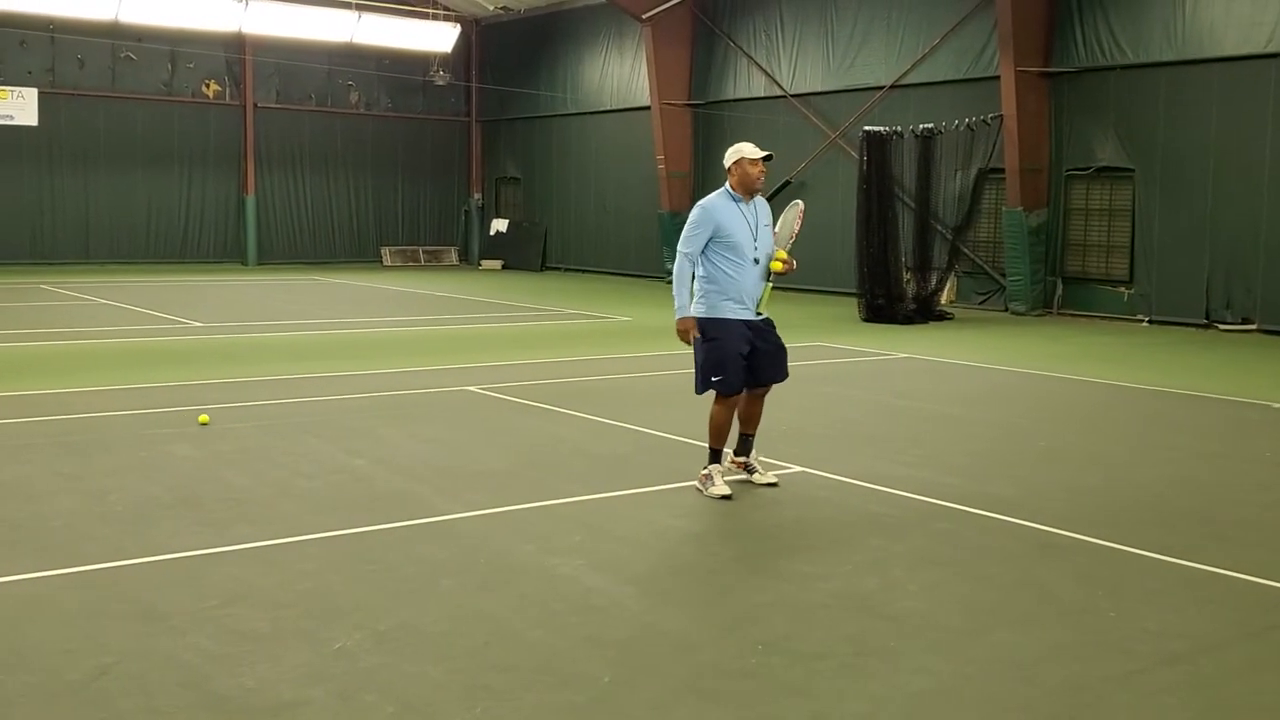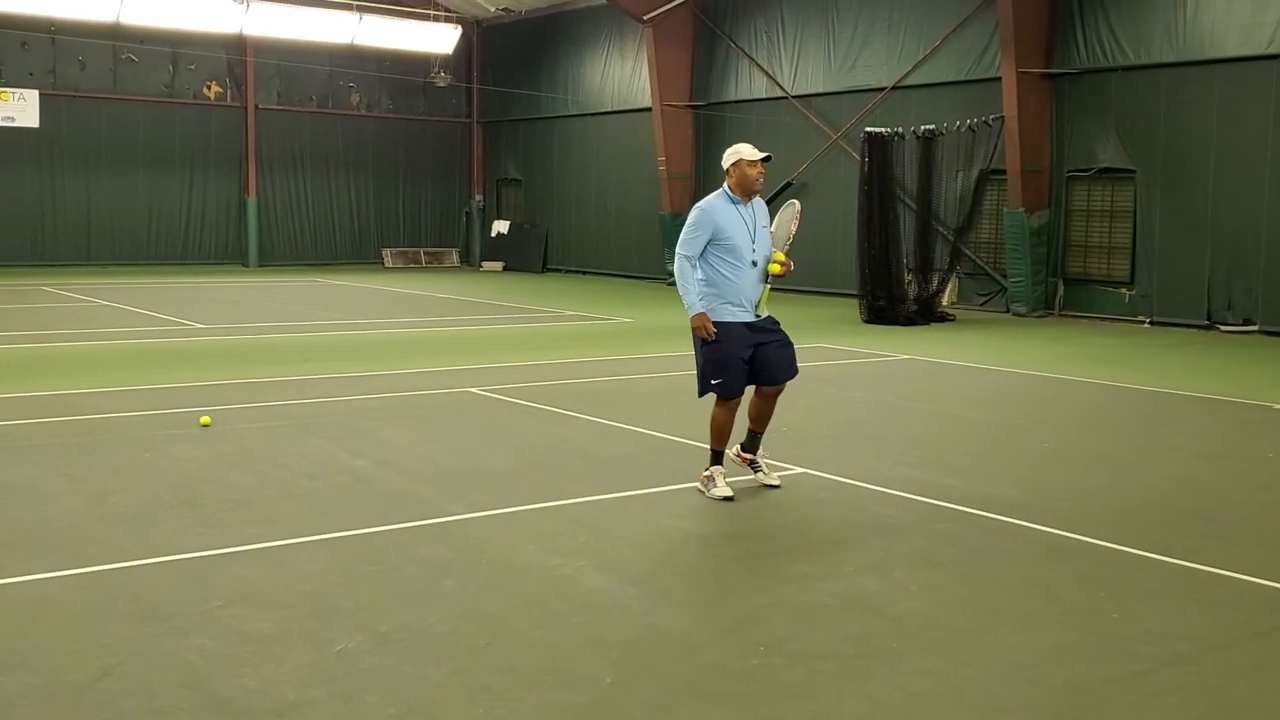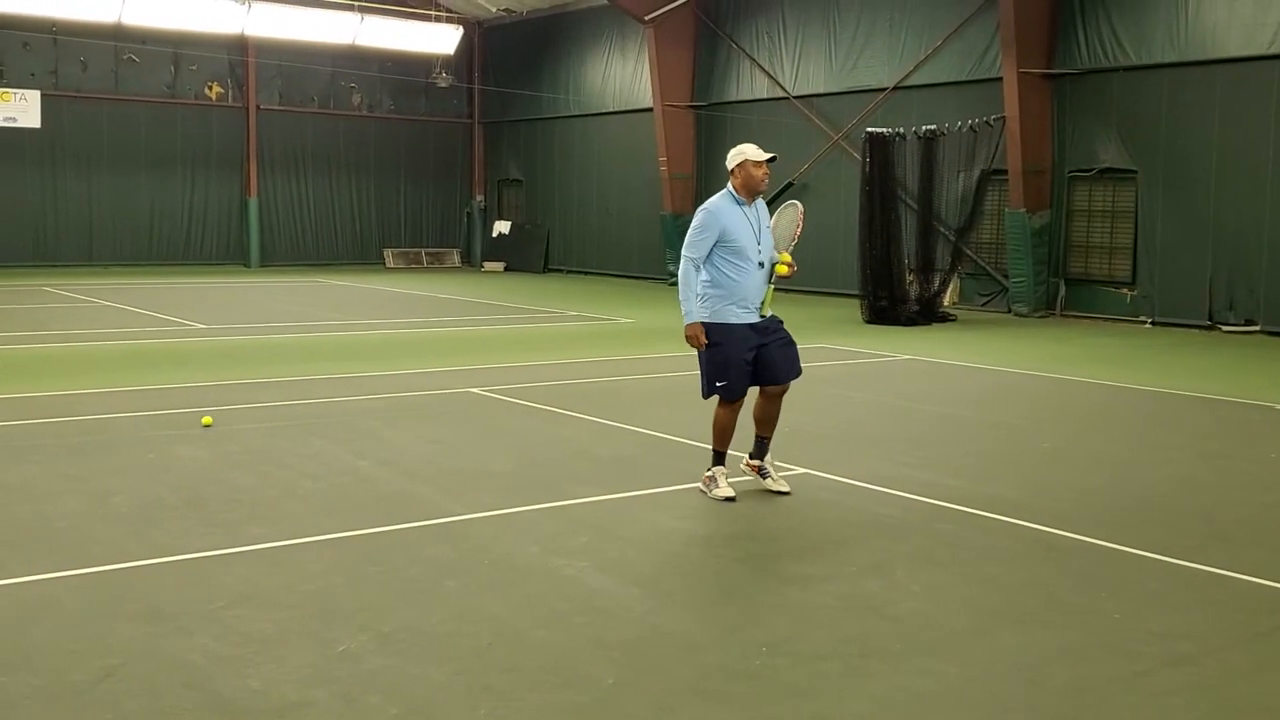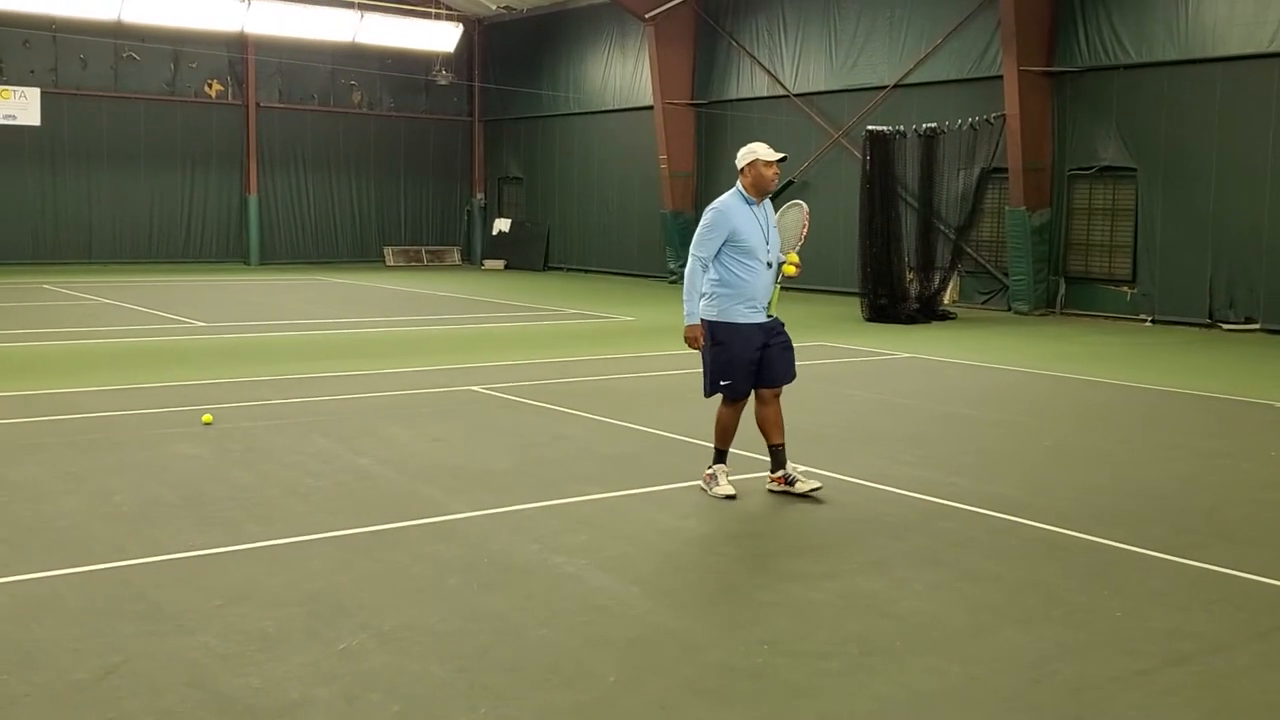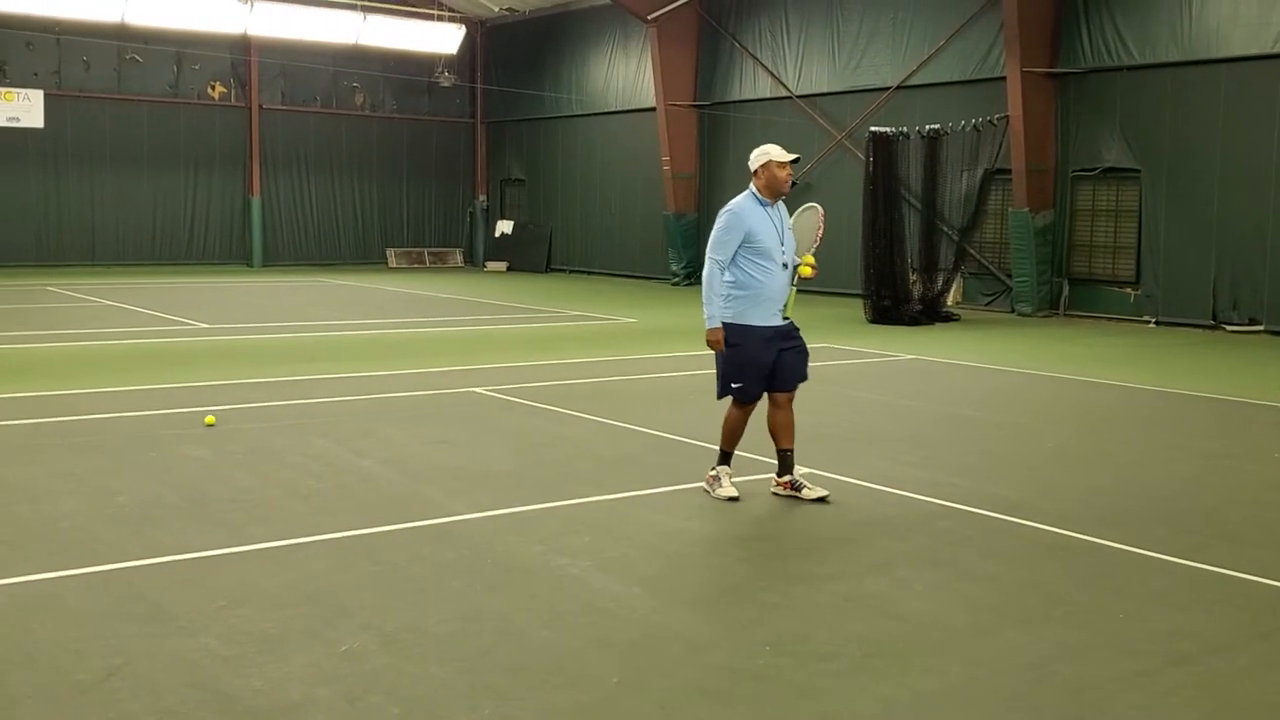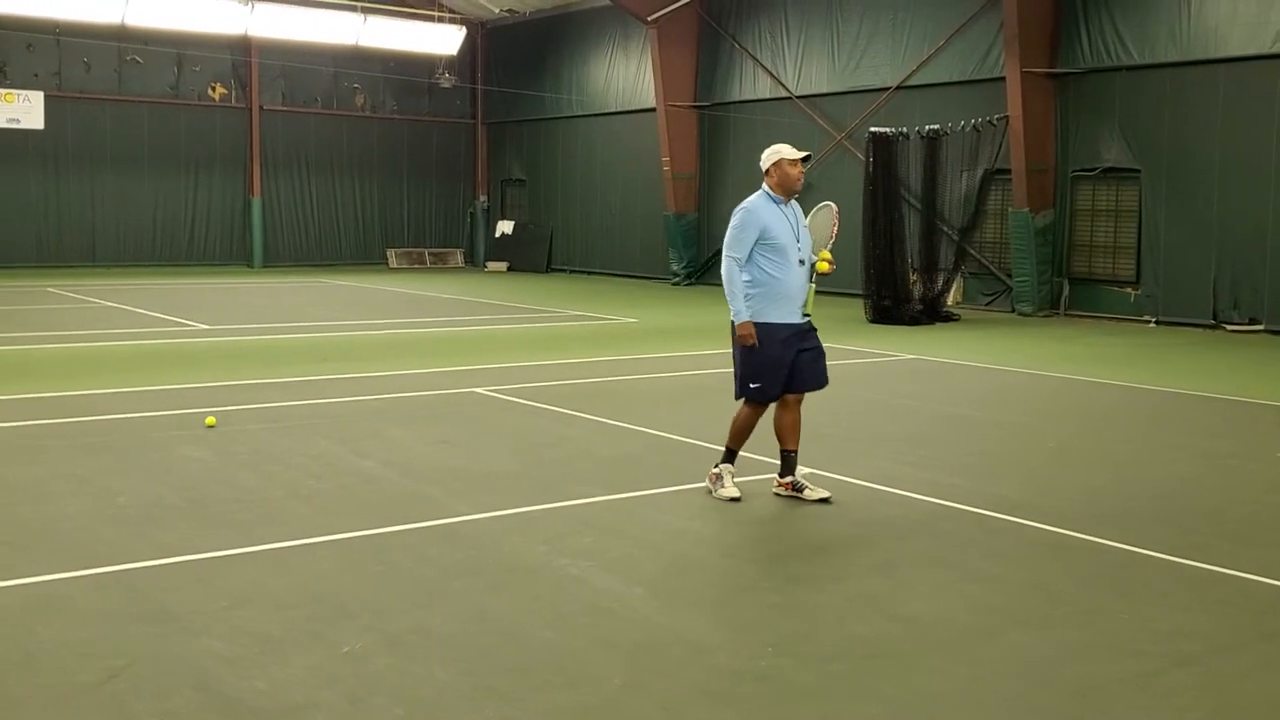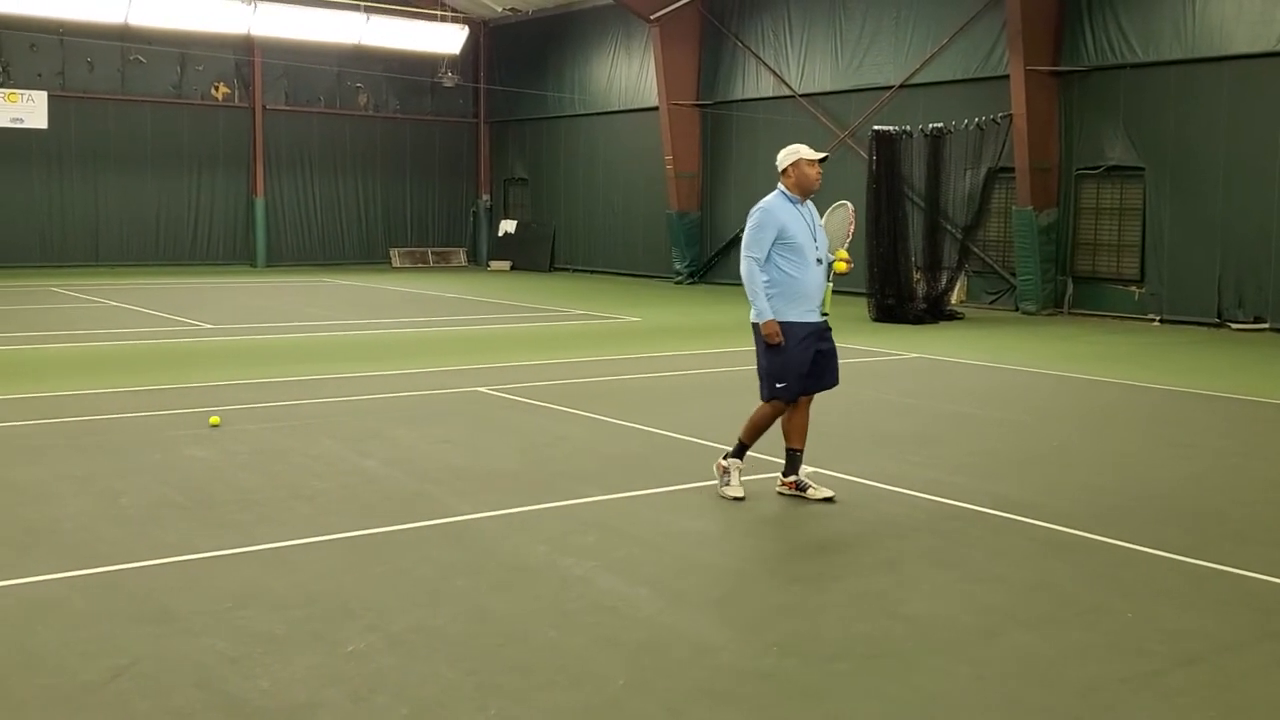
dt=0.2s
person 1, frame 1
left shoulder: (763, 207)
right shoulder: (710, 208)
right elbow: (683, 258)
left wrist: (781, 264)
right wrist: (684, 312)
left hip: (757, 316)
right hip: (719, 318)
left knee: (759, 387)
right knee: (728, 393)
left ankle: (742, 455)
right ankle: (711, 469)
person 1, frame 2
left shoulder: (760, 207)
right shoulder: (708, 210)
right elbow: (683, 260)
left wrist: (778, 264)
right wrist: (694, 309)
left hip: (758, 317)
right hip: (720, 321)
left knee: (774, 384)
right knee: (729, 396)
left ankle: (749, 451)
right ankle: (713, 471)
person 1, frame 3
left shoulder: (761, 208)
right shoulder: (713, 212)
right elbow: (688, 264)
left wrist: (779, 263)
right wrist: (691, 318)
left hip: (761, 318)
right hip: (724, 323)
left knee: (776, 387)
right knee: (731, 398)
left ankle: (758, 459)
right ankle: (715, 471)
person 1, frame 4
left shoulder: (766, 207)
right shoulder: (722, 211)
right elbow: (696, 264)
left wrist: (784, 263)
right wrist: (692, 318)
left hip: (765, 320)
right hip: (729, 322)
left knee: (770, 393)
right knee: (735, 398)
left ankle: (779, 472)
right ankle: (716, 470)
person 1, frame 5
left shoulder: (780, 210)
right shoulder: (737, 212)
right elbow: (713, 266)
left wrist: (801, 265)
right wrist: (713, 322)
left hip: (779, 324)
right hip: (744, 326)
left knee: (783, 397)
right knee: (745, 401)
left ankle: (785, 477)
right ankle: (720, 471)
person 1, frame 6
left shoulder: (795, 209)
right shoulder: (752, 210)
right elbow: (731, 264)
left wrist: (818, 263)
right wrist: (742, 318)
left hip: (797, 323)
right hip: (763, 325)
left knee: (792, 398)
right knee: (758, 400)
left ankle: (788, 477)
right ankle: (723, 468)
person 1, frame 7
left shoulder: (809, 209)
right shoulder: (769, 210)
right elbow: (749, 264)
left wrist: (835, 262)
right wrist: (765, 316)
left hip: (812, 321)
right hip: (782, 323)
left knee: (803, 398)
right knee: (780, 400)
left ankle: (791, 476)
right ankle: (732, 460)
